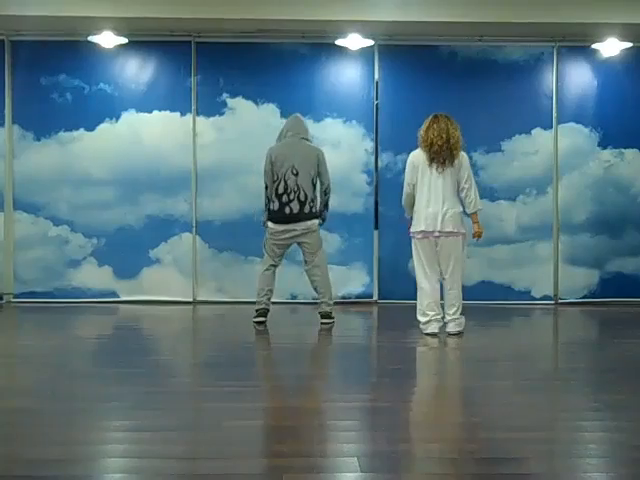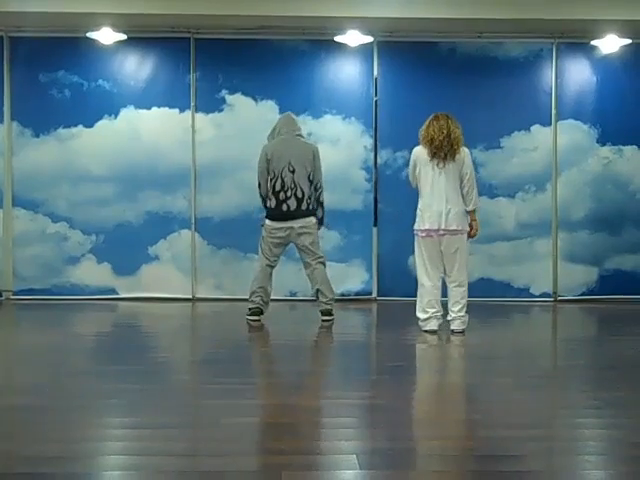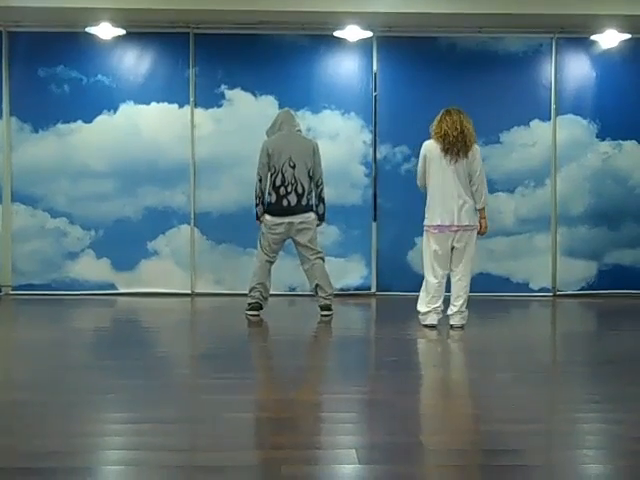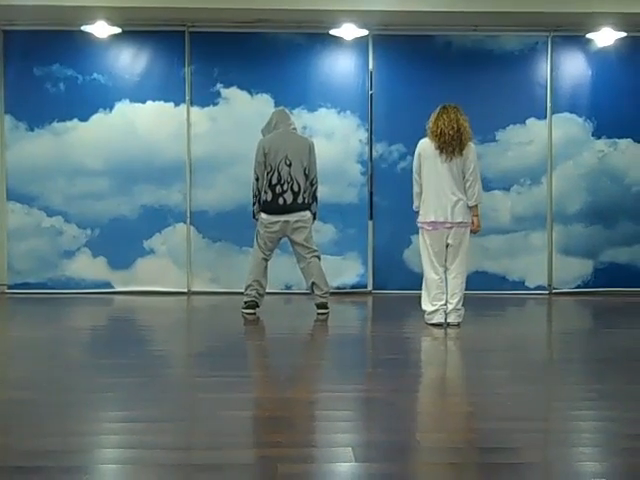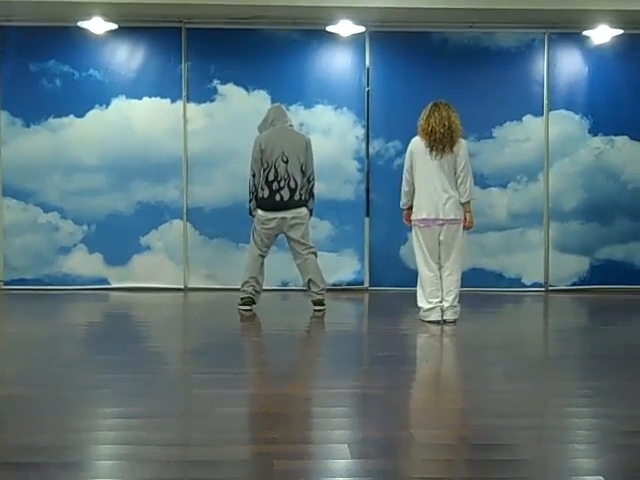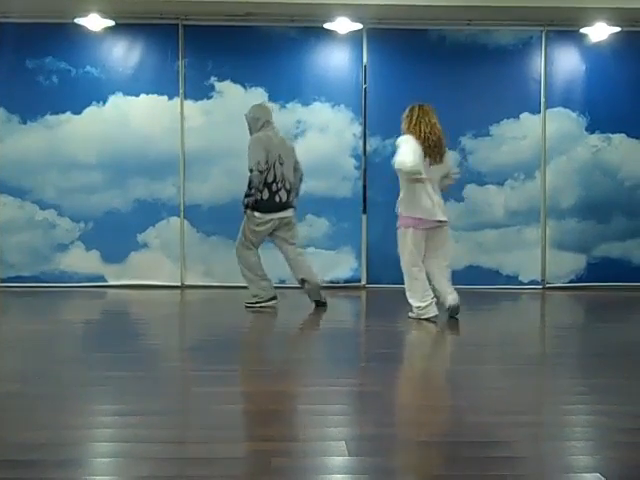
dt=0.4s
person 1, frame 1
left shoulder: (415, 157)
right shoulder: (459, 157)
left elbow: (408, 191)
right elbow: (467, 190)
left wrist: (408, 213)
right wrist: (475, 221)
left hip: (423, 224)
right hip: (450, 223)
left knee: (427, 276)
right knee: (452, 276)
left ankle: (431, 323)
right ankle: (453, 323)
person 1, frame 2
left shoulder: (418, 153)
right shoulder: (462, 153)
right elbow: (469, 188)
right wrist: (473, 218)
left hip: (427, 221)
right hip: (454, 221)
left knee: (429, 274)
right knee: (457, 275)
left ankle: (430, 320)
right ankle: (457, 321)
person 1, frame 3
left shoulder: (428, 147)
right shoulder: (472, 150)
left elbow: (421, 182)
right elbow: (478, 185)
right wrist: (482, 215)
left hip: (437, 217)
right hip: (465, 218)
left knee: (435, 270)
right knee: (461, 270)
left ankle: (430, 315)
right ankle: (457, 316)
person 1, frame 4
left shoulder: (424, 146)
right shoulder: (467, 148)
left elbow: (417, 182)
right elbow: (472, 183)
left wrist: (418, 208)
right wrist: (475, 214)
left hip: (431, 215)
right hip: (458, 215)
left knee: (433, 267)
right knee: (456, 267)
left ankle: (435, 313)
right ankle: (454, 314)
person 1, frame 5
left shoulder: (416, 144)
right shoulder: (459, 145)
left elbow: (408, 179)
right elbow: (464, 179)
left wrist: (406, 207)
right wrist: (467, 210)
left hip: (424, 212)
right hip: (451, 212)
left knee: (428, 264)
right knee: (451, 264)
left ankle: (431, 310)
right ankle: (449, 311)
person 1, frame 6
left shoulder: (407, 141)
right shoulder: (436, 147)
left elbow: (405, 163)
right elbow: (449, 176)
left hip: (414, 214)
right hip: (434, 212)
left knee: (412, 263)
right knee: (436, 262)
left ankle: (424, 308)
right ankle: (450, 300)
person 2, frame 1
left shoulder: (273, 151)
right shoulder: (316, 152)
left elbow: (267, 187)
right elbow: (326, 186)
left wrist: (270, 213)
right wrist: (322, 213)
left hip: (279, 221)
right hip: (307, 221)
left knee: (269, 264)
right knee: (317, 265)
left ankle: (261, 310)
right ankle: (326, 311)
person 2, frame 2
left shoulder: (268, 149)
right shoulder: (311, 149)
left elbow: (262, 185)
right elbow: (318, 185)
right wrist: (319, 216)
left hip: (276, 219)
right hip: (304, 218)
left knee: (266, 263)
right knee: (315, 263)
left ankle: (255, 308)
right ankle: (326, 308)
person 2, frame 3
left shoulder: (269, 144)
right shoulder: (311, 145)
left elbow: (261, 180)
right elbow: (318, 181)
left wrist: (259, 210)
right wrist: (320, 211)
left hip: (275, 214)
right hip: (304, 214)
left knee: (265, 258)
right knee: (314, 258)
left ankle: (255, 303)
right ankle: (325, 303)
person 2, frame 4
left shoulder: (265, 143)
right shoulder: (306, 143)
left elbow: (258, 180)
right elbow: (312, 180)
left wrist: (256, 209)
right wrist: (313, 210)
left hip: (271, 212)
right hip: (299, 212)
left knee: (260, 256)
right knee: (309, 256)
left ankle: (251, 301)
right ankle: (322, 301)
person 2, frame 5
left shoulder: (262, 140)
right shoulder: (303, 140)
left elbow: (255, 176)
right elbow: (309, 177)
left wrist: (253, 205)
right wrist: (309, 206)
left hip: (267, 209)
right hip: (296, 209)
left knee: (257, 252)
right knee: (306, 253)
left ankle: (248, 297)
right ankle: (318, 298)
person 2, frame 6
left shoulder: (258, 140)
right shoulder: (284, 142)
left elbow: (257, 172)
right elbow: (298, 174)
left wrist: (248, 201)
left hip: (263, 209)
right hip: (285, 209)
left knee: (245, 249)
right knee: (291, 251)
left ankle: (264, 294)
right ankle: (315, 292)
